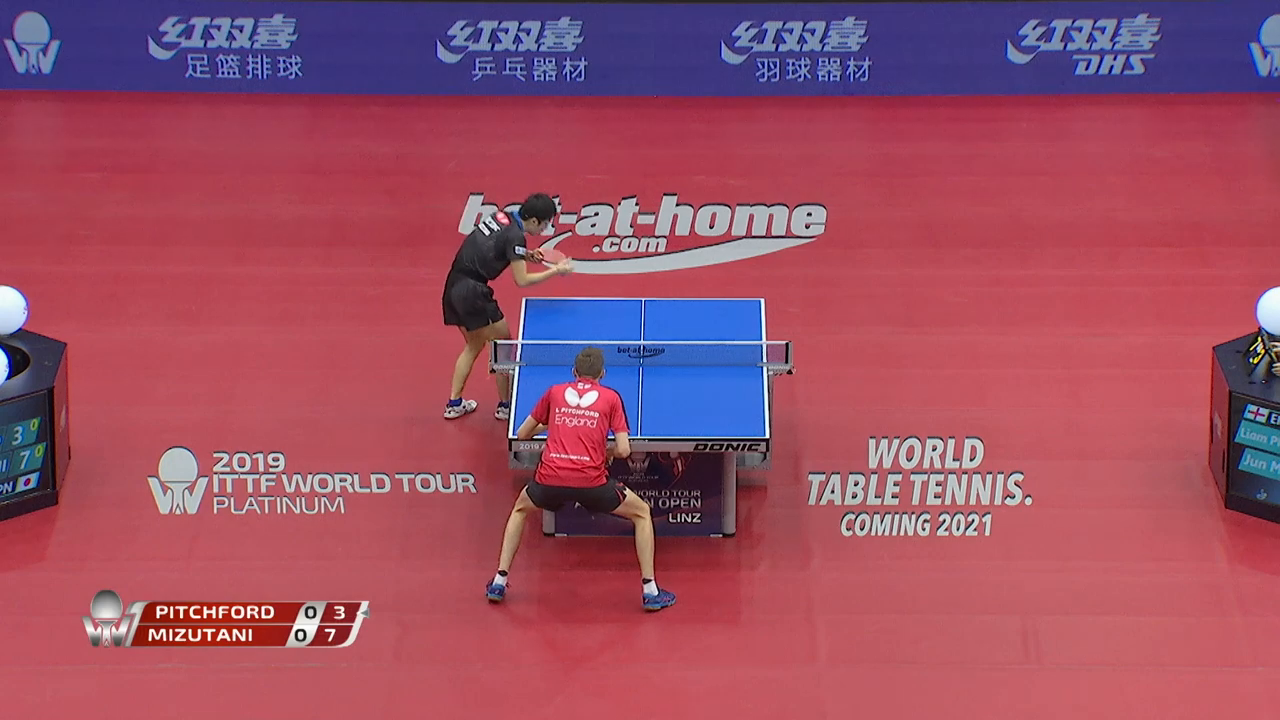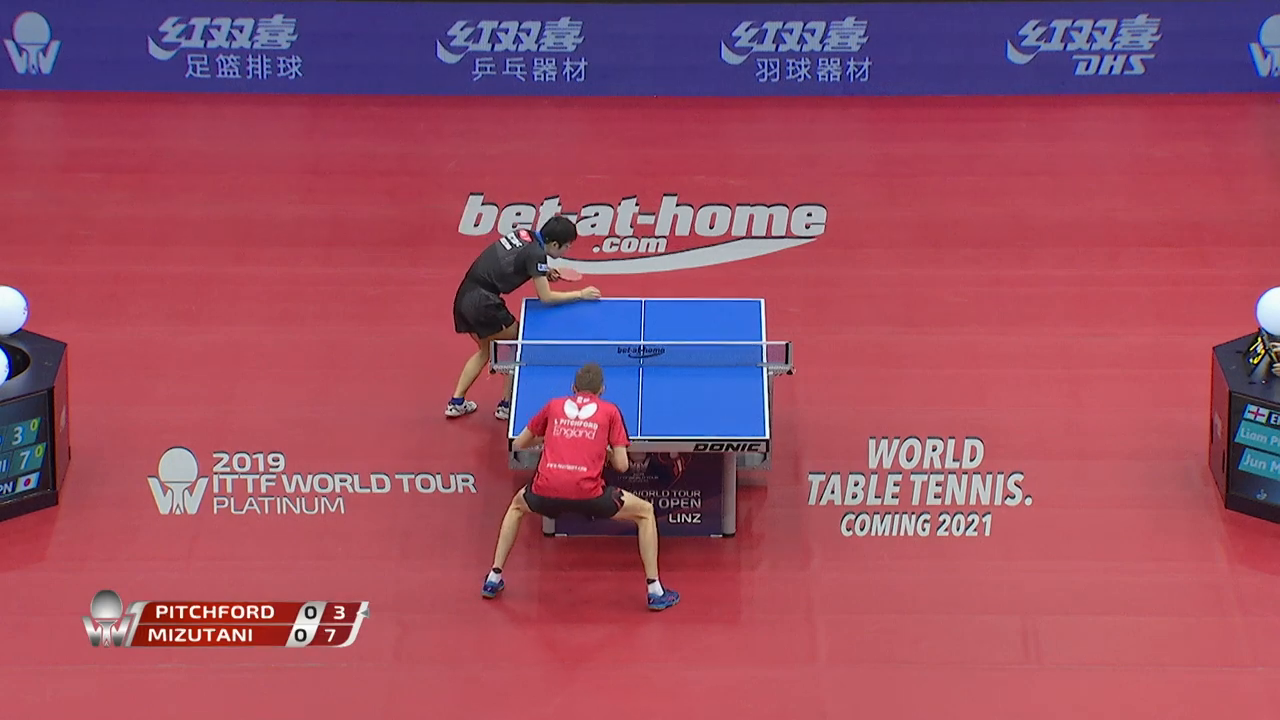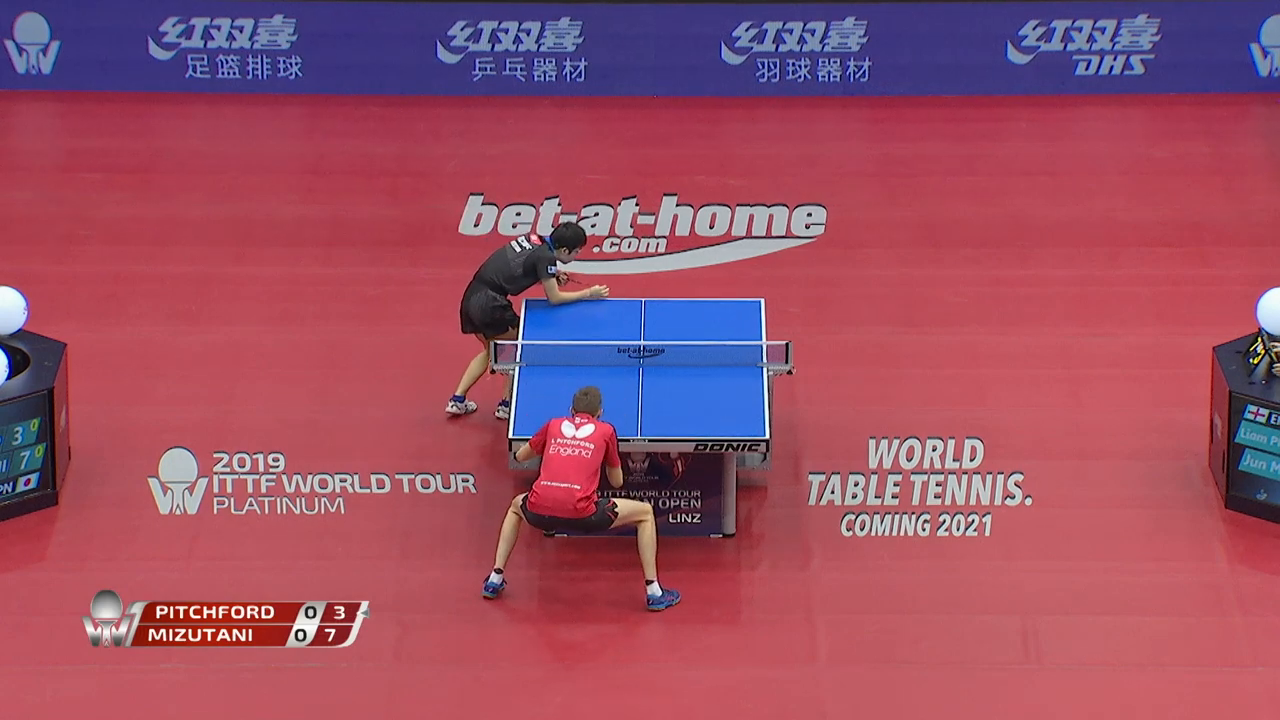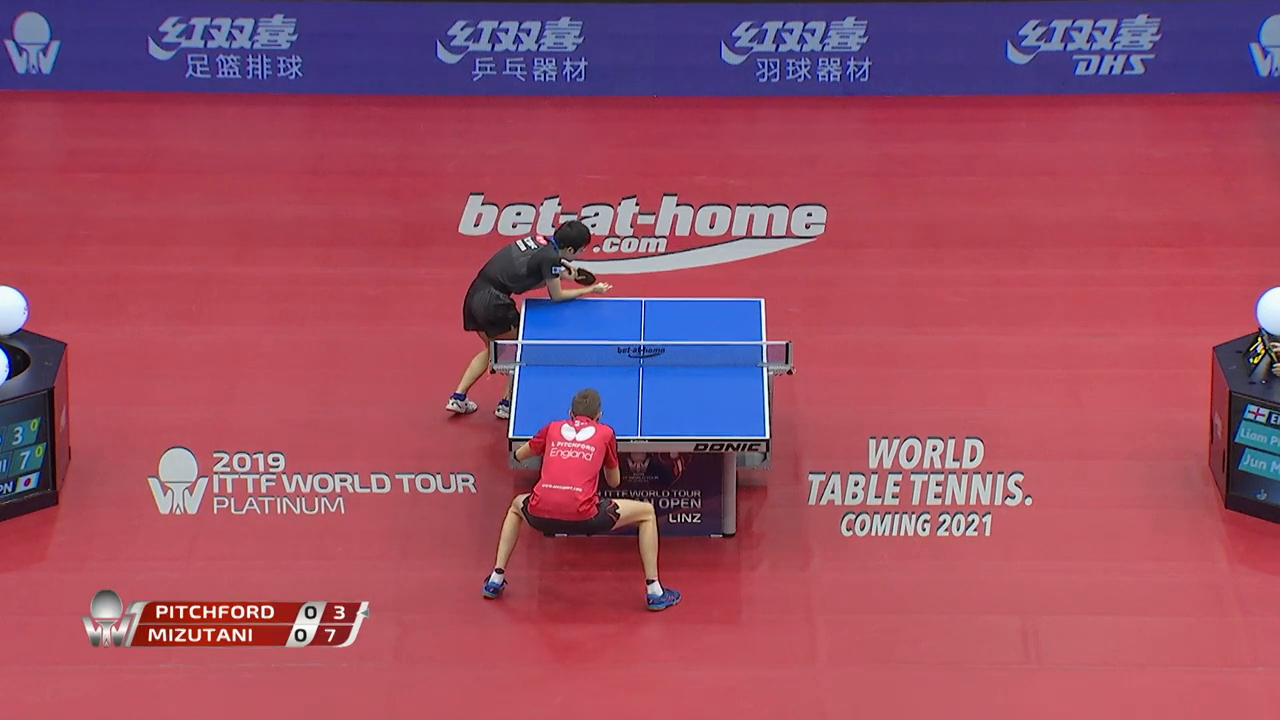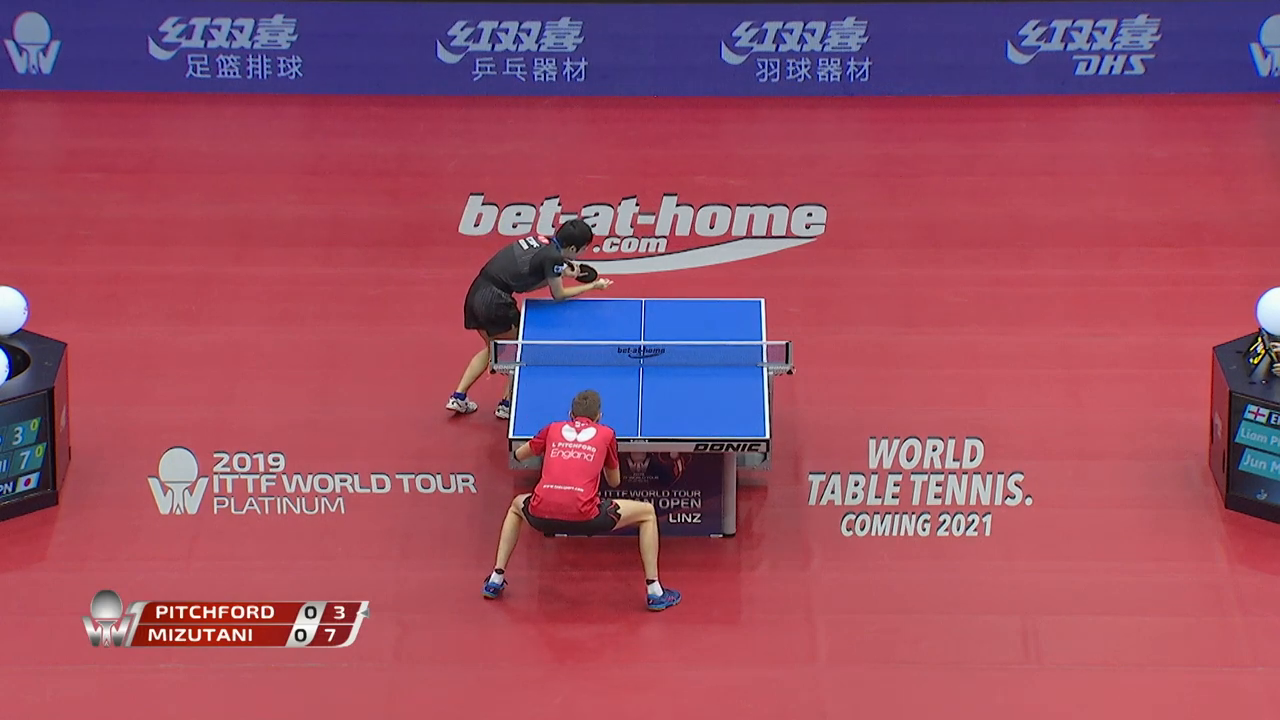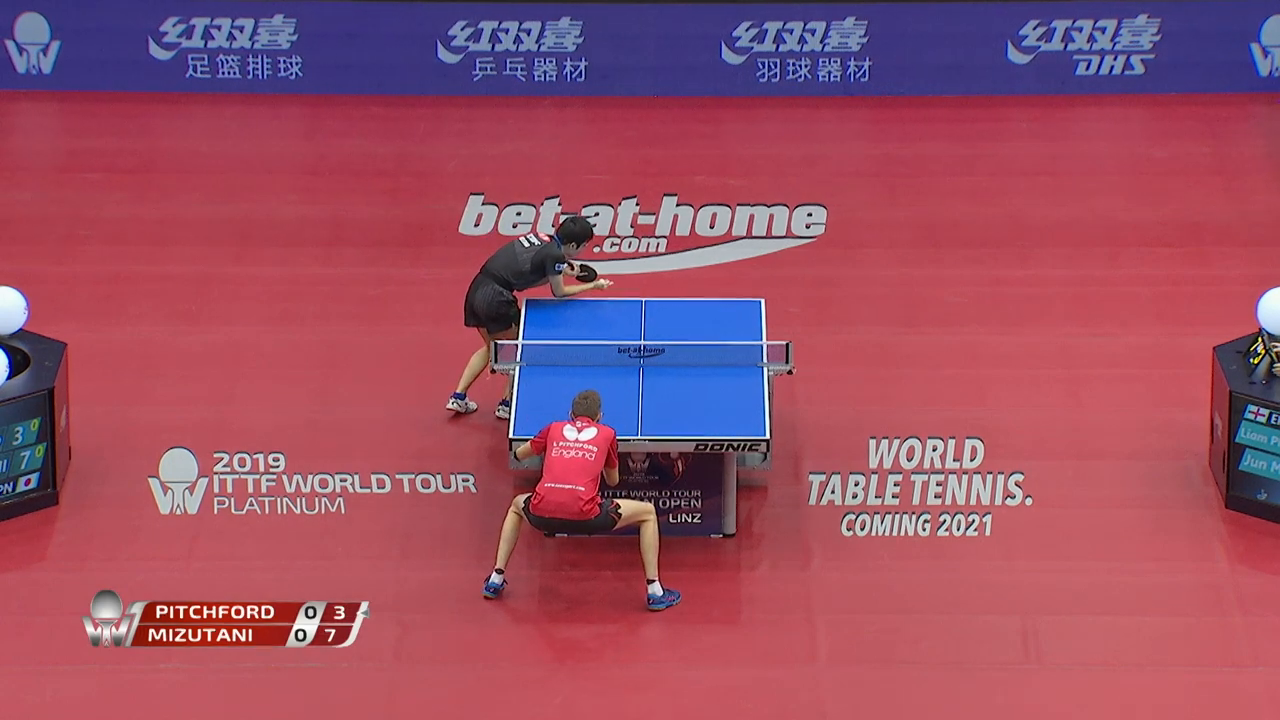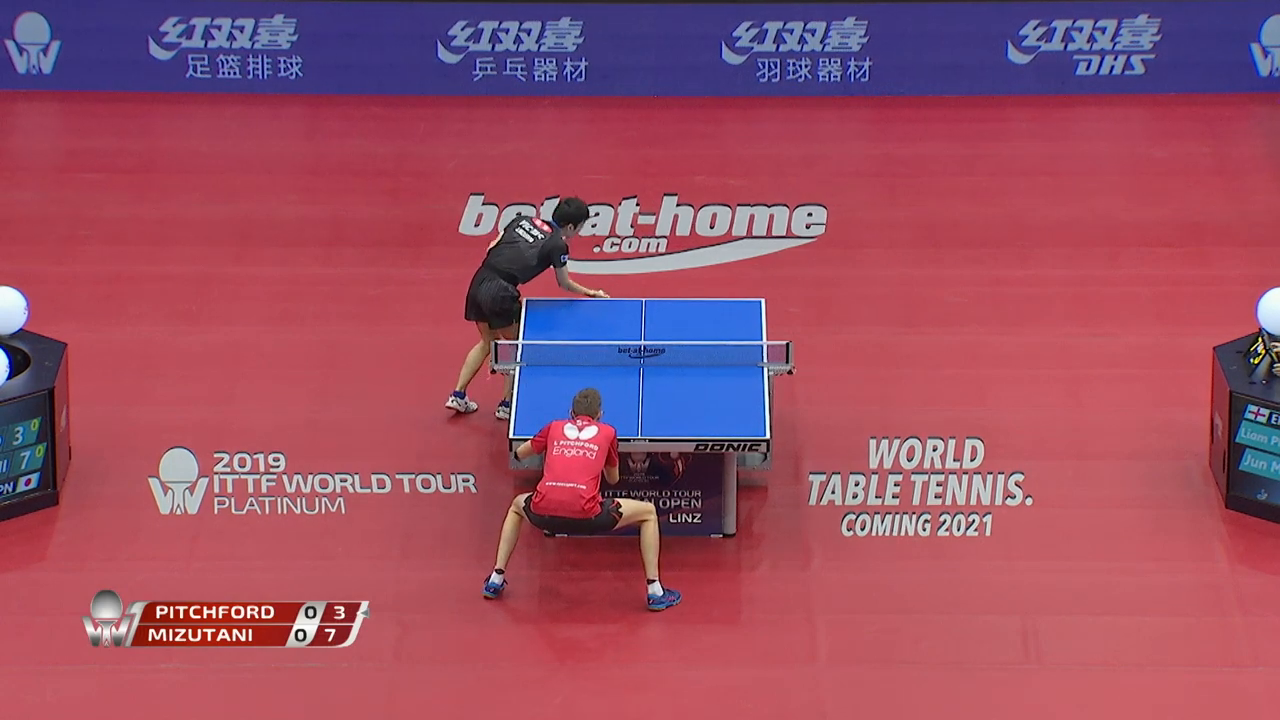
dt=0.3s
person 1, frame 1
left shoulder: (555, 392)
right shoulder: (611, 397)
left elbow: (522, 434)
right elbow: (623, 450)
left hip: (550, 480)
right hip: (590, 482)
left knee: (520, 509)
right knee: (642, 514)
left ankle: (499, 582)
right ankle: (650, 590)
person 1, frame 2
left shoulder: (554, 405)
right shoulder: (610, 410)
left elbow: (518, 445)
right elbow: (622, 466)
left hip: (546, 491)
right hip: (587, 493)
left knee: (517, 505)
right knee: (645, 513)
left ankle: (494, 578)
right ankle: (655, 591)
person 1, frame 3
left shoulder: (553, 425)
right shoulder: (606, 431)
left elbow: (520, 456)
right elbow: (617, 482)
left hip: (540, 509)
right hip: (581, 512)
left knee: (516, 506)
right knee: (645, 514)
left ankle: (495, 579)
right ankle: (653, 592)
person 1, frame 4
left shoulder: (553, 428)
right shoulder: (606, 433)
left elbow: (519, 455)
right elbow: (614, 482)
left hip: (541, 512)
right hip: (582, 515)
left knee: (517, 505)
right knee: (647, 513)
left ankle: (496, 579)
right ankle: (654, 592)
person 1, frame 5
left shoulder: (553, 429)
right shoulder: (606, 433)
left elbow: (519, 455)
right elbow: (614, 481)
left hip: (542, 514)
right hip: (583, 516)
left knee: (517, 505)
right knee: (647, 513)
left ankle: (496, 580)
right ankle: (654, 592)
person 1, frame 6
left shoulder: (554, 428)
right shoulder: (607, 433)
left elbow: (519, 454)
right elbow: (613, 480)
left hip: (542, 513)
right hip: (584, 515)
left knee: (517, 505)
right knee: (648, 513)
left ankle: (496, 580)
right ankle: (655, 592)
person 1, frame 7
left shoulder: (554, 427)
right shoulder: (607, 432)
left elbow: (520, 453)
right elbow: (613, 478)
left hip: (544, 512)
right hip: (585, 514)
left knee: (517, 505)
right knee: (648, 513)
left ankle: (496, 579)
right ankle: (655, 591)
person 2, frame 1
left shoulder: (501, 217)
right shoulder: (515, 236)
right elbow: (522, 280)
left wrist: (524, 255)
right wrist: (555, 270)
left hip: (455, 287)
right hip: (472, 291)
left knee: (474, 346)
left ankle: (455, 404)
right ankle: (506, 406)
person 2, frame 2
left shoulder: (523, 234)
right shoulder: (536, 254)
right elbow: (546, 297)
left wrist: (543, 273)
right wrist: (580, 294)
left hip: (465, 296)
right hip: (483, 302)
left knee: (486, 350)
left ankle: (456, 402)
right ankle: (507, 405)
person 2, frame 3
left shoulder: (532, 240)
right shoulder: (545, 257)
right elbow: (554, 298)
left wrist: (552, 277)
right wrist: (589, 293)
left hip: (471, 297)
right hip: (490, 303)
left knee: (492, 351)
left ankle: (458, 400)
right ankle: (507, 404)
person 2, frame 4
left shoulder: (538, 241)
right shoulder: (550, 257)
right elbow: (557, 296)
left wrist: (558, 275)
right wrist: (592, 289)
left hip: (475, 295)
right hip: (493, 302)
left knee: (493, 349)
left ankle: (458, 398)
right ankle: (507, 404)
person 2, frame 5
left shoulder: (539, 241)
right shoulder: (553, 256)
right elbow: (559, 294)
left wrist: (561, 273)
right wrist: (593, 286)
left hip: (476, 293)
right hip: (494, 300)
left knee: (492, 348)
left ankle: (458, 397)
right ankle: (507, 404)
person 2, frame 6
left shoulder: (538, 239)
right shoulder: (554, 255)
right elbow: (559, 292)
left wrist: (560, 272)
right wrist: (593, 285)
left hip: (476, 289)
right hip: (495, 298)
left knee: (491, 346)
left ankle: (458, 397)
right ankle: (507, 404)
person 2, frame 7
left shoulder: (524, 220)
right shoulder: (557, 245)
left elbow: (491, 247)
right elbow: (564, 284)
right wrist: (591, 293)
left hip: (480, 281)
right hip: (500, 292)
left knee: (487, 342)
left ankle: (458, 396)
right ankle: (507, 405)
